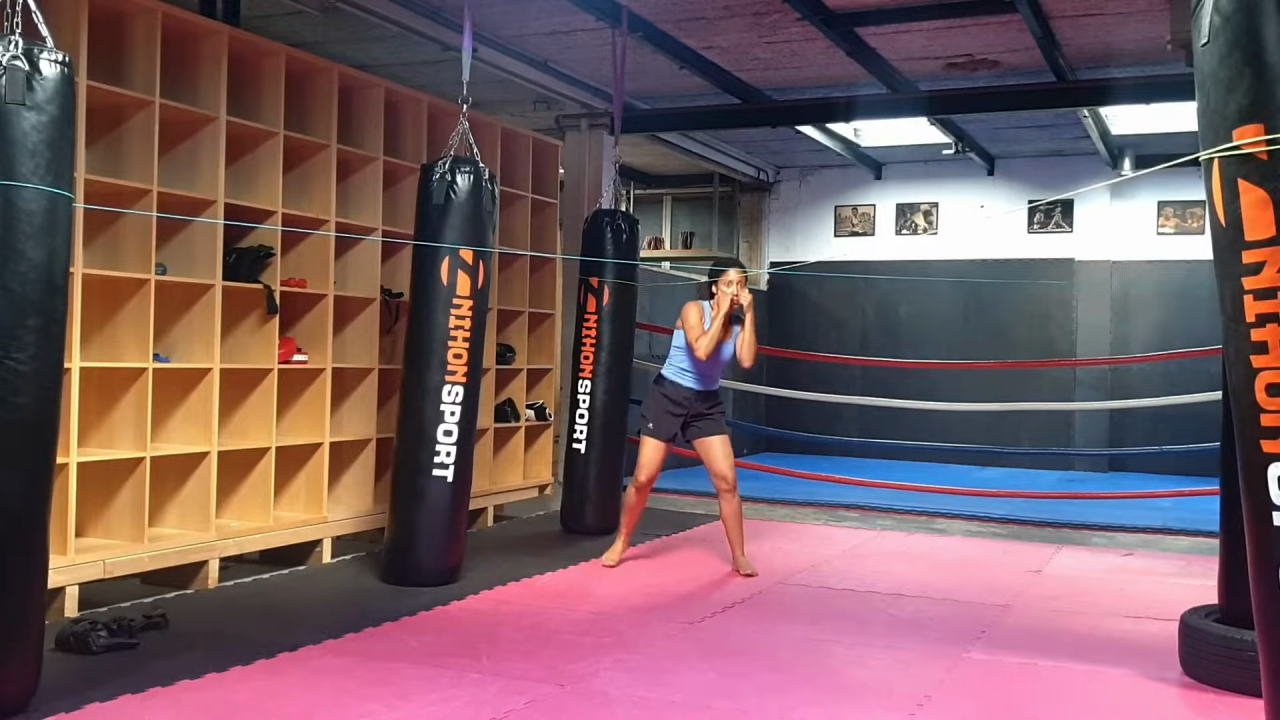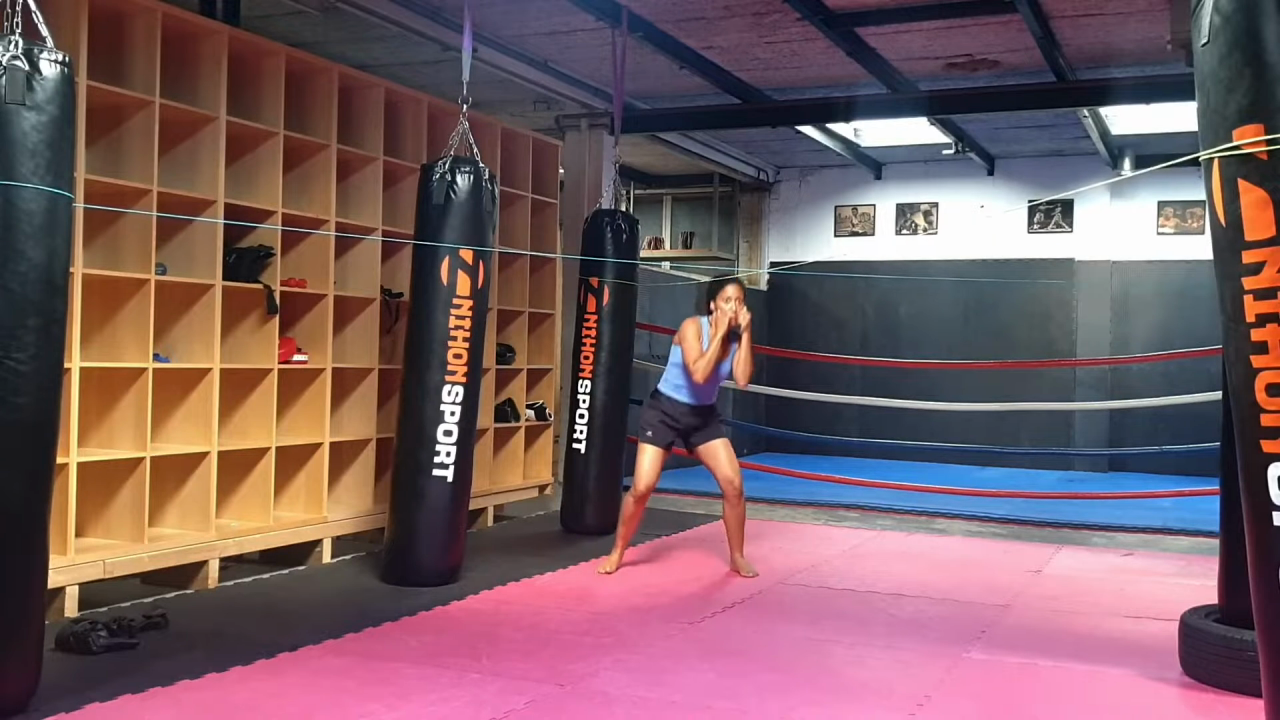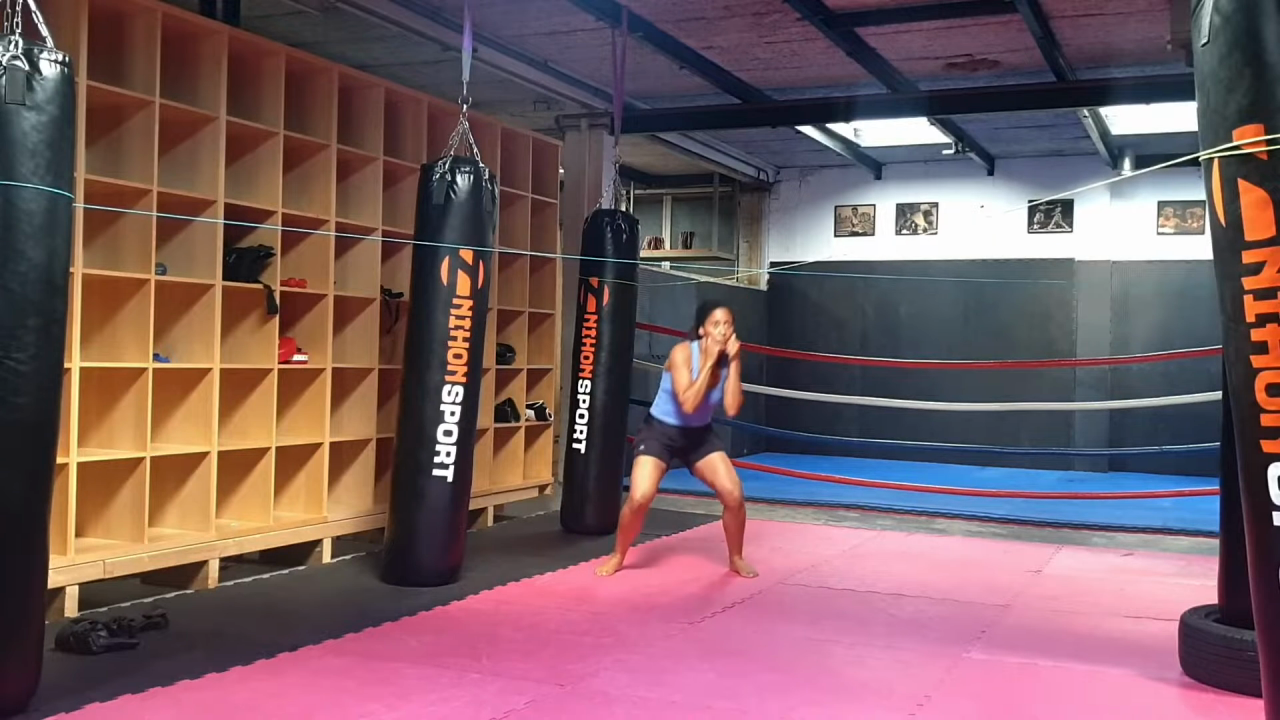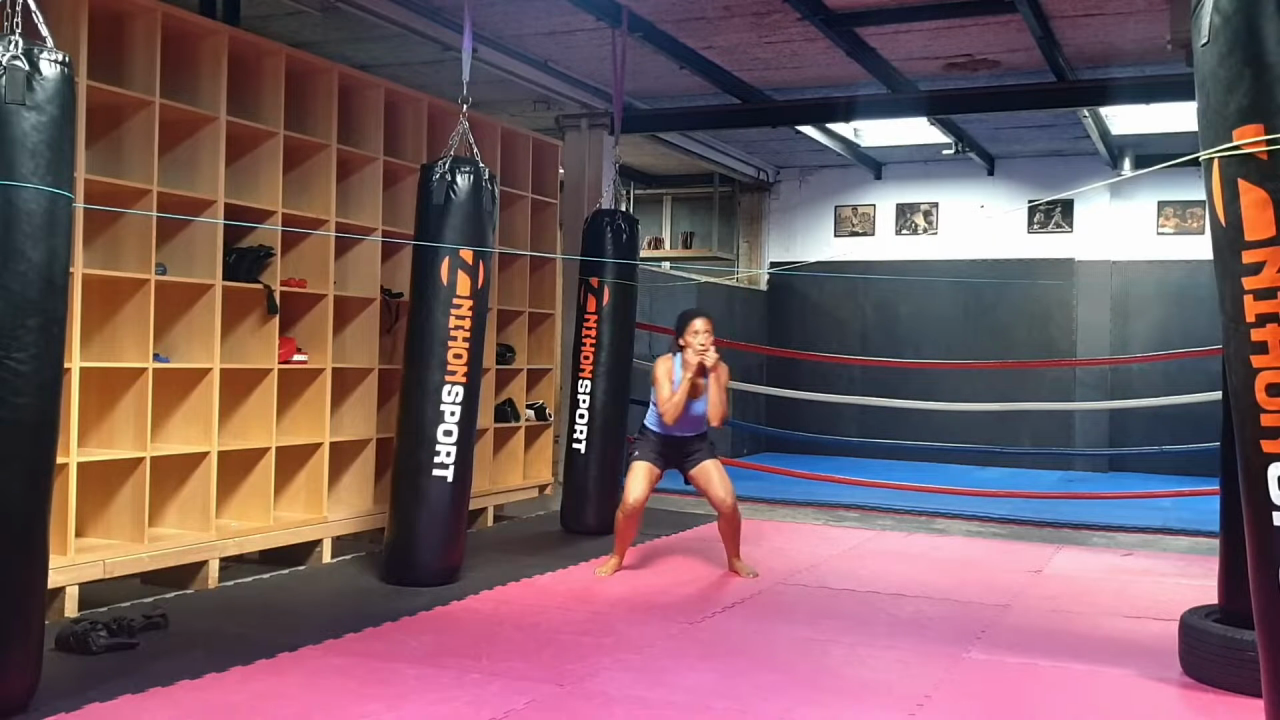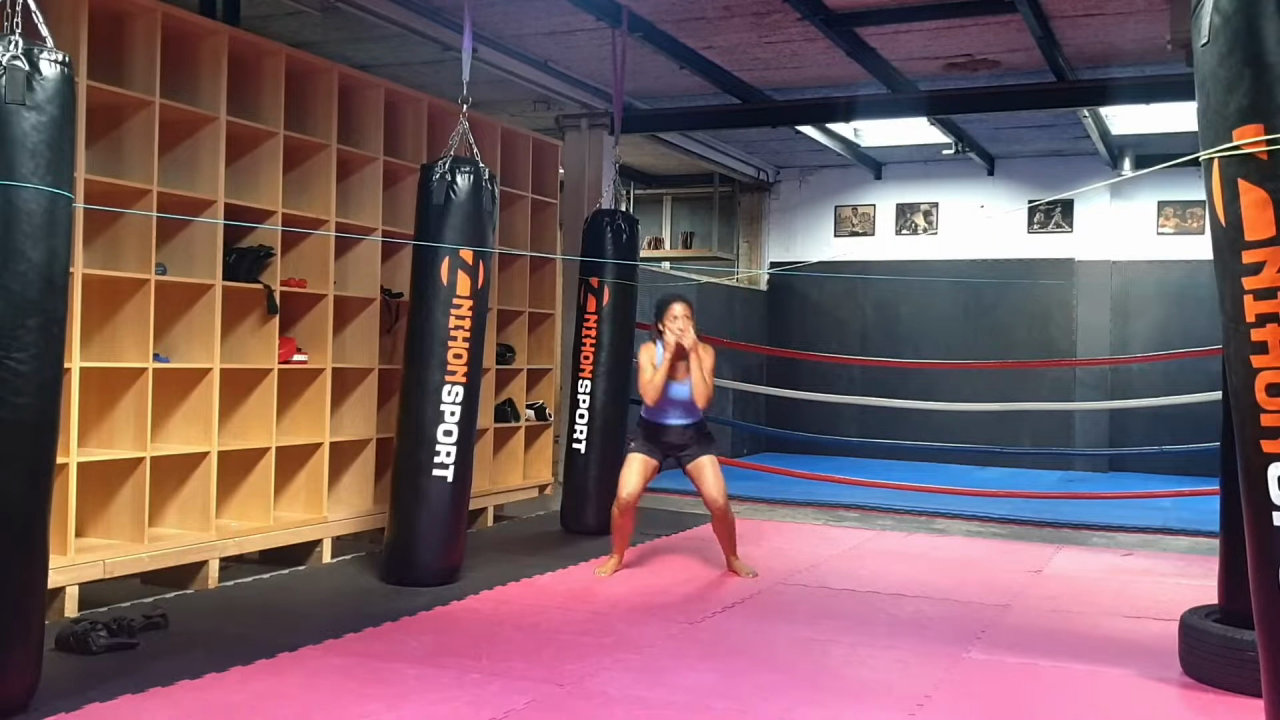
dt=0.1s
person 1, frame 1
left shoulder: (739, 320)
right shoulder: (694, 310)
left elbow: (747, 360)
right elbow: (702, 352)
left wrist: (748, 314)
right wrist: (721, 313)
left hip: (707, 402)
right hip: (668, 398)
left knee: (727, 481)
right knee: (644, 479)
left ankle: (739, 555)
right ankle: (620, 544)
person 1, frame 2
left shoulder: (737, 337)
right shoulder: (692, 327)
left elbow: (742, 380)
right elbow: (699, 374)
left wrist: (745, 332)
right wrist: (720, 332)
left hip: (703, 415)
right hip: (664, 410)
left knee: (734, 483)
right knee: (643, 486)
left ankle: (737, 557)
right ankle: (617, 551)
person 1, frame 3
left shoulder: (729, 360)
right shoulder: (682, 353)
left elbow: (733, 409)
right elbow: (689, 404)
left wrist: (734, 362)
right wrist: (711, 360)
left hip: (700, 437)
right hip: (660, 432)
left knee: (734, 495)
right knee: (639, 498)
left ankle: (736, 558)
right ankle: (617, 556)
person 1, frame 4
left shoulder: (718, 368)
right shoulder: (665, 365)
left elbow: (716, 420)
right elbow: (669, 416)
left wrist: (713, 374)
right wrist: (689, 373)
left hip: (695, 445)
right hip: (655, 441)
left knee: (727, 503)
right knee: (632, 502)
left ankle: (734, 560)
right ankle: (616, 557)
person 1, frame 5
left shoulder: (703, 353)
right shoulder: (647, 352)
left elbow: (702, 401)
right elbow: (649, 398)
left wrist: (691, 353)
right wrist: (667, 355)
left hip: (692, 434)
right hip: (652, 432)
left knee: (718, 501)
right knee: (626, 497)
left ankle: (733, 560)
right ankle: (615, 558)
